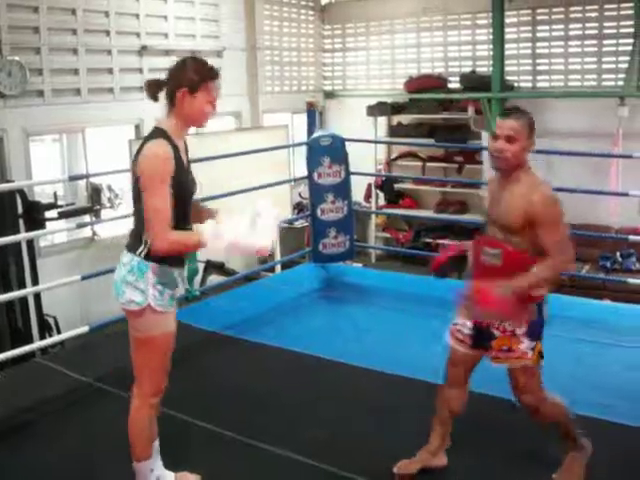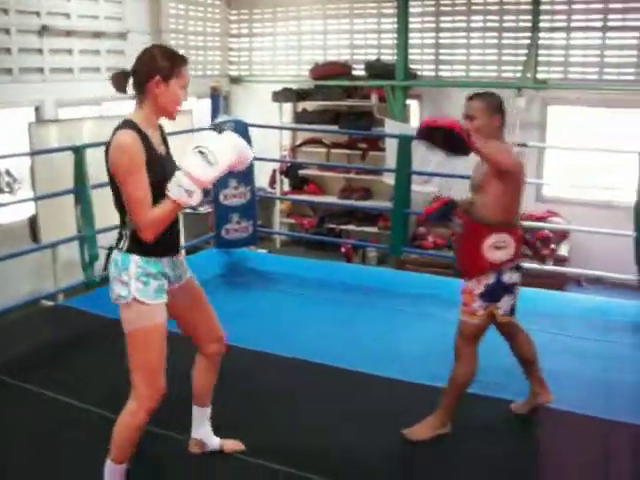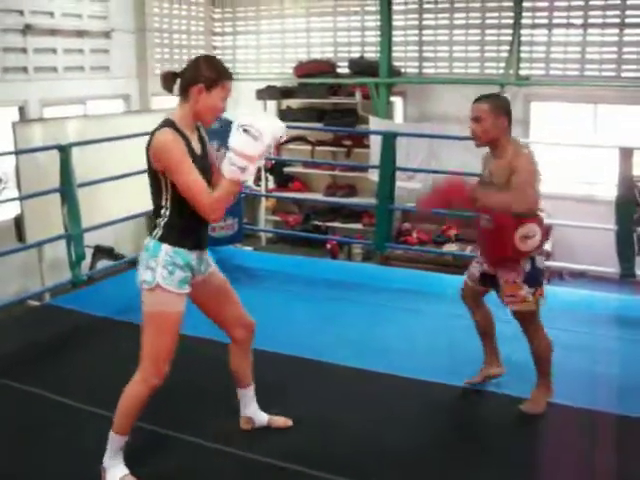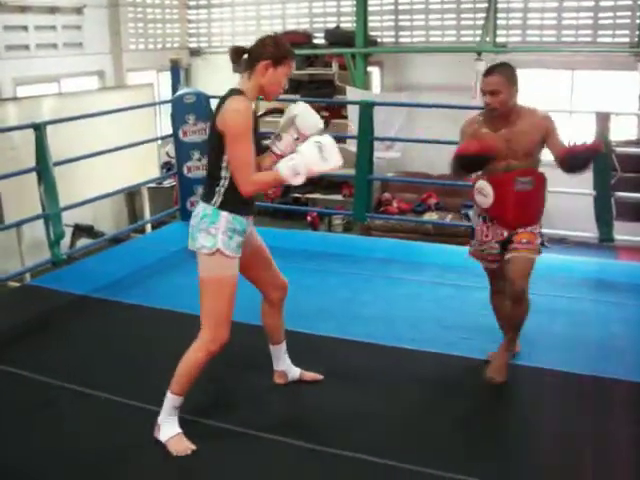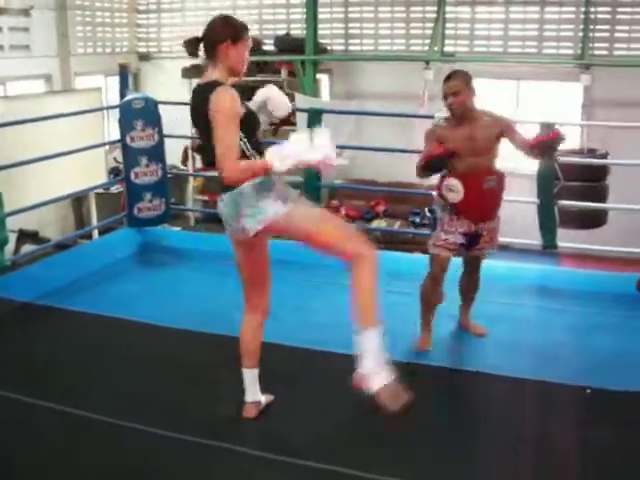
dt=1s
person 1, frame 1
left shoulder: (176, 144)
right shoulder: (157, 151)
left elbow: (185, 211)
right elbow: (163, 238)
left hip: (160, 277)
right hip: (149, 279)
left knee: (148, 385)
right knee: (151, 390)
person 1, frame 2
left shoulder: (156, 131)
right shoulder: (126, 142)
right elbow: (146, 228)
left wrist: (214, 163)
right wrist: (192, 180)
left hip: (171, 261)
right hip: (138, 269)
left knee: (213, 343)
right knee: (149, 392)
left ankle: (202, 436)
person 1, frame 3
left shoulder: (197, 133)
right shoulder: (167, 140)
left elbow: (220, 186)
right elbow: (212, 208)
left wrist: (249, 154)
right wrist: (244, 160)
left hip: (196, 255)
right hip: (168, 260)
left knee: (242, 330)
right knee: (153, 374)
left ankle: (250, 414)
person 1, frame 4
left shoulder: (240, 106)
right shoulder: (236, 107)
left elbow: (254, 168)
right elbow: (247, 184)
left wrist: (286, 140)
right wrist: (299, 165)
left hip: (237, 222)
right hip: (217, 226)
left knee: (275, 290)
right knee: (214, 338)
left ankle: (283, 369)
right ankle: (166, 420)
person 1, frame 5
left shoulder: (201, 92)
right shoulder: (224, 96)
right elbow: (231, 171)
left wrist: (259, 119)
left hip: (234, 208)
right hip: (263, 199)
left knee: (255, 305)
right knee: (362, 254)
left ankle: (251, 398)
right ankle: (372, 365)
person 2, frame 1
left shoulder: (538, 195)
right shoulder: (496, 182)
left elbow: (561, 260)
left wrist: (507, 289)
right wrist: (466, 247)
left hip: (518, 305)
right hip: (484, 296)
left knee: (528, 394)
right knee: (454, 374)
left ankle: (578, 446)
right ankle: (433, 450)
person 2, frame 2
left shoulder: (506, 156)
right shoulder: (487, 160)
left elbow: (511, 166)
left wrist: (472, 137)
right wrist: (454, 207)
left hip: (493, 267)
right hip: (485, 263)
left knee: (465, 344)
right knee: (509, 327)
left ankle: (441, 418)
right ankle: (539, 389)
person 2, frame 3
left shoulder: (520, 159)
right shoulder: (490, 158)
left elbow: (525, 203)
right elbow: (485, 194)
left wrist: (479, 196)
right wrist: (471, 195)
left knee: (528, 324)
right knee: (470, 295)
left ankle: (544, 385)
right ankle: (492, 361)
person 2, frame 4
left shoulder: (540, 122)
right shoulder: (474, 125)
left elbow: (563, 158)
right elbow: (463, 166)
left wrist: (574, 157)
right wrist: (465, 162)
left hip: (525, 217)
right hip: (489, 215)
left knee: (517, 288)
right knee: (497, 286)
left ankle: (507, 345)
right ankle: (508, 343)
person 2, frame 5
left shoulder: (496, 123)
right shoulder: (438, 131)
left elbow: (530, 149)
right elbow: (423, 170)
left wrist: (543, 147)
right wrist: (427, 163)
left hip: (485, 208)
right hip: (453, 208)
left knee: (473, 266)
right knee: (437, 271)
left ankle: (464, 316)
right ankle: (426, 328)
